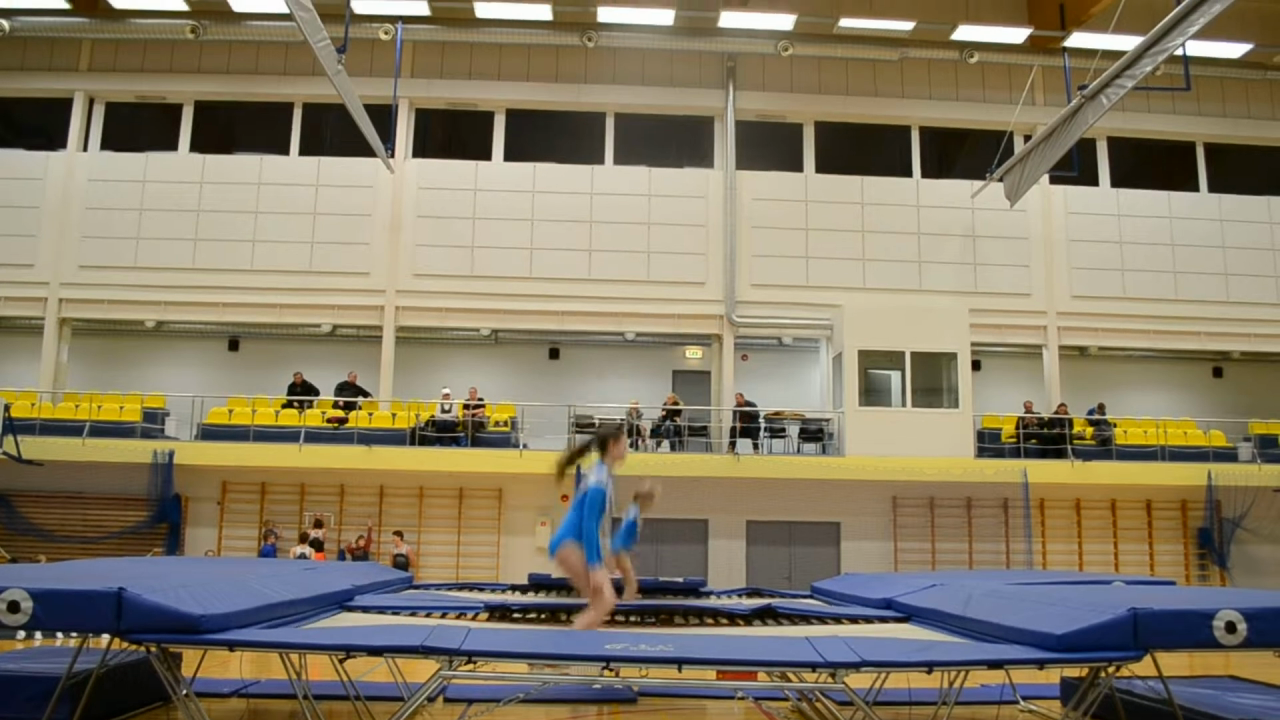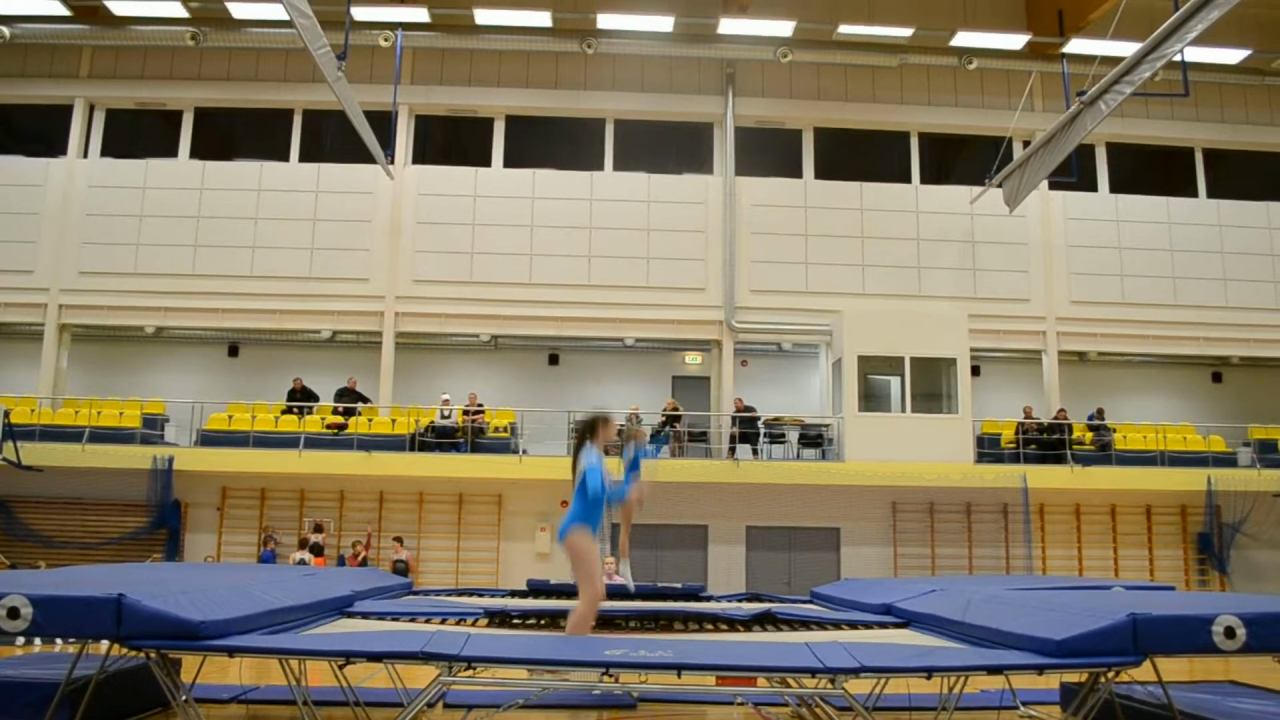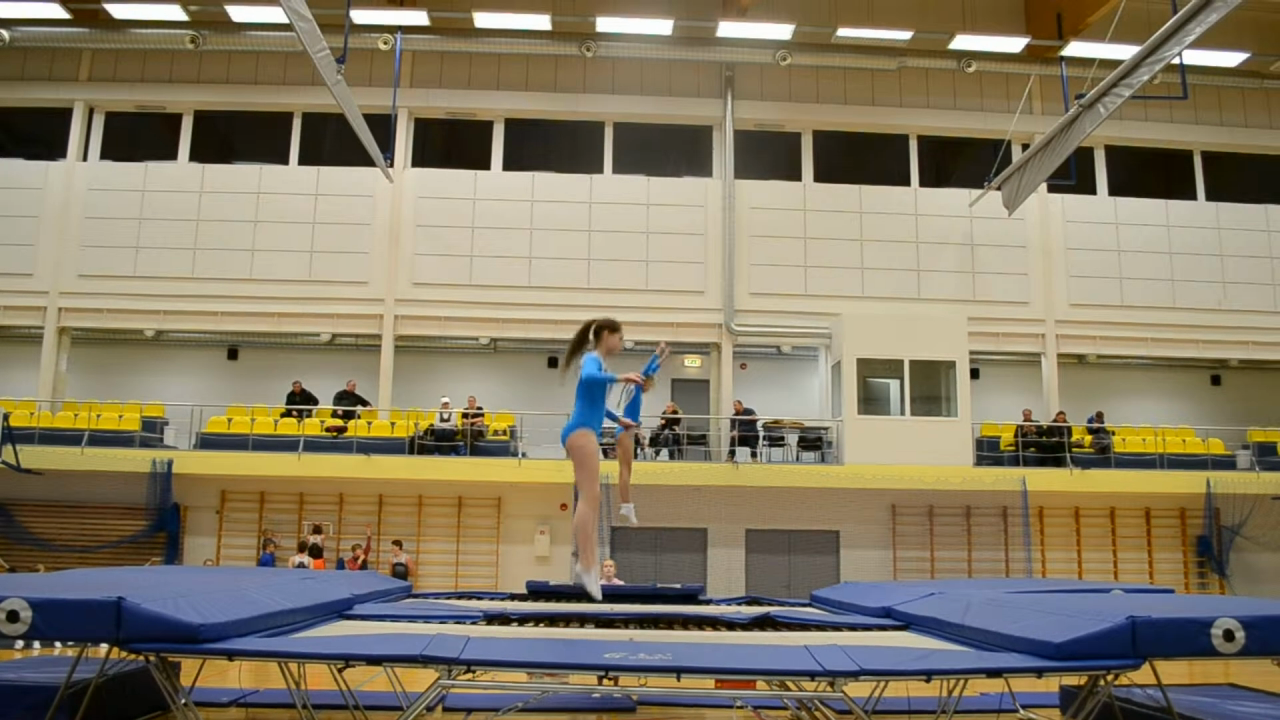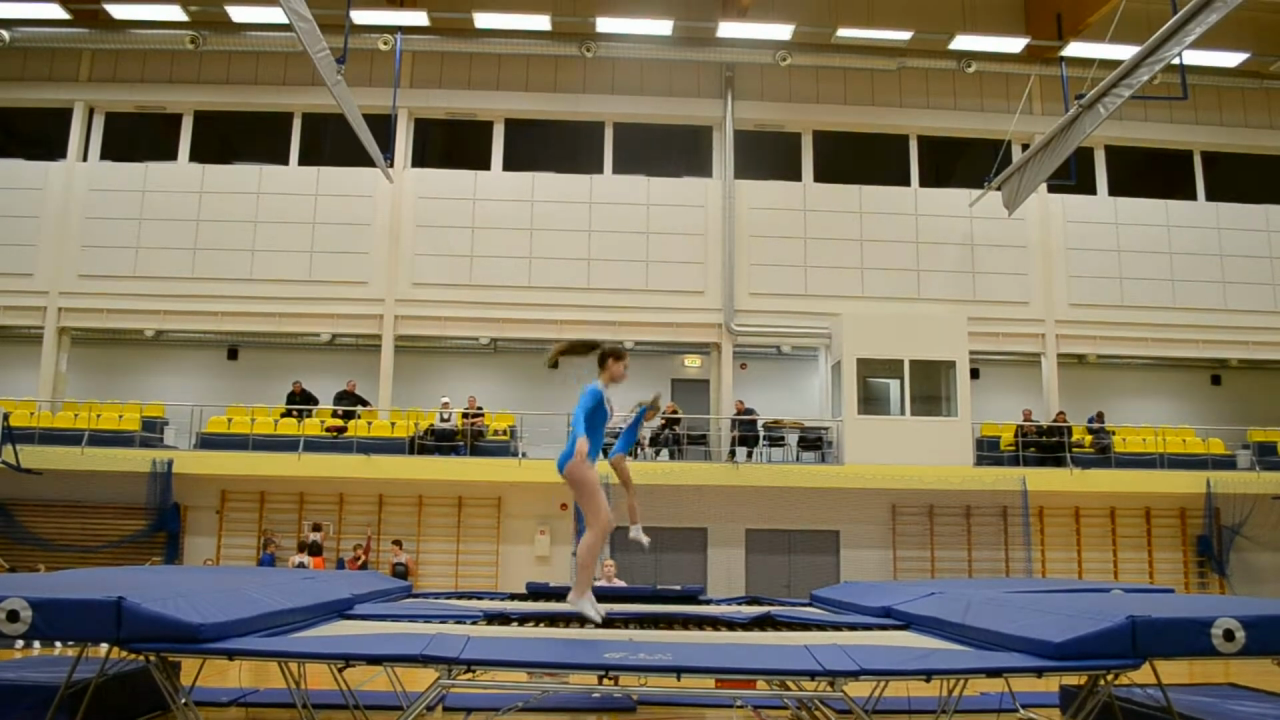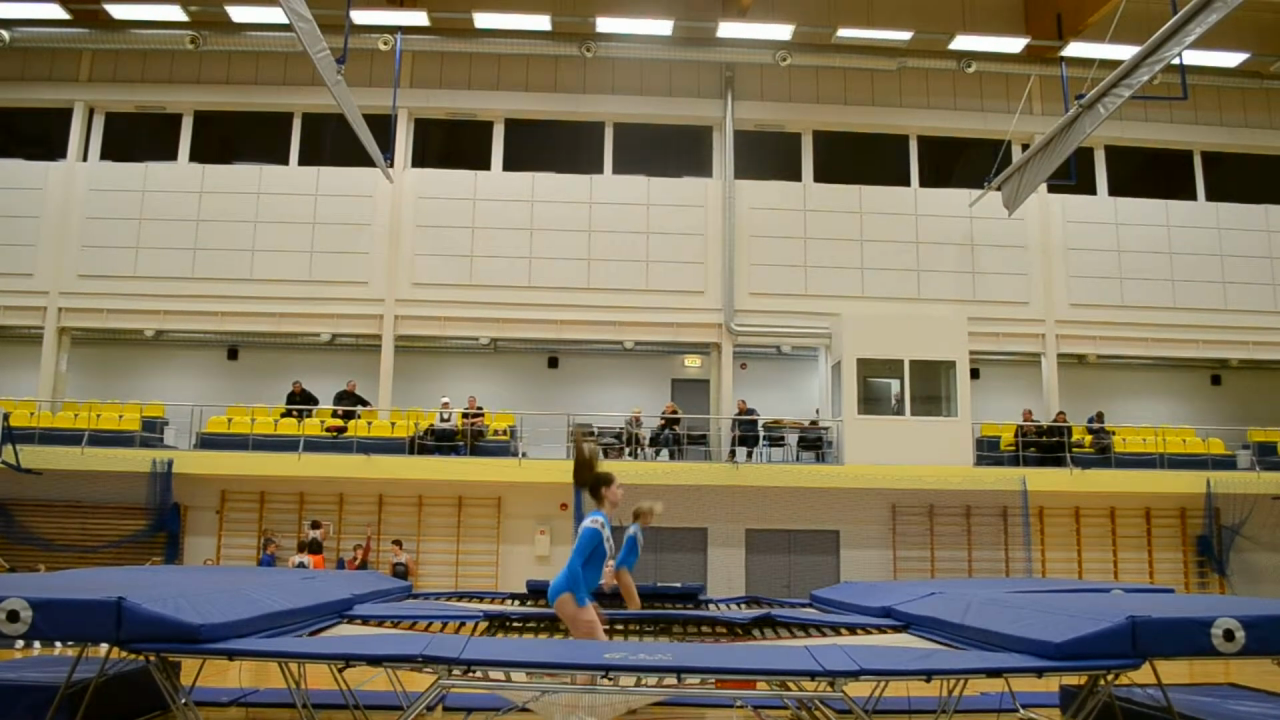
dt=0.3s
person 1, frame 1
left shoulder: (602, 476)
right shoulder: (599, 479)
right elbow: (589, 525)
left wrist: (596, 564)
right wrist: (595, 568)
left hip: (574, 544)
right hip: (569, 543)
left knee: (606, 601)
right knee: (603, 603)
person 1, frame 2
left shoulder: (594, 457)
right shoulder: (592, 458)
right elbow: (595, 491)
left wrist: (625, 494)
right wrist: (626, 493)
left hip: (582, 529)
right hip: (577, 529)
left knee: (594, 595)
right knee: (590, 595)
person 1, frame 3
left shoulder: (596, 362)
right shoulder: (592, 359)
right elbow: (587, 377)
left wrist: (618, 419)
right wrist: (619, 377)
left hip: (583, 432)
right hip: (581, 432)
left knee: (590, 500)
right knee: (589, 498)
left ankle: (587, 563)
right ankle: (587, 563)
person 1, frame 4
left shoulder: (599, 392)
right shoulder: (595, 390)
right elbow: (578, 414)
right wrist: (581, 439)
left hip: (580, 461)
right hip: (577, 460)
left knee: (603, 524)
right knee: (598, 525)
left ankle: (583, 590)
right ankle: (580, 592)
person 1, frame 5
left shoulder: (598, 523)
right shoulder: (594, 526)
right elbow: (575, 565)
right wrist: (583, 609)
left hip: (579, 586)
right hip: (566, 594)
